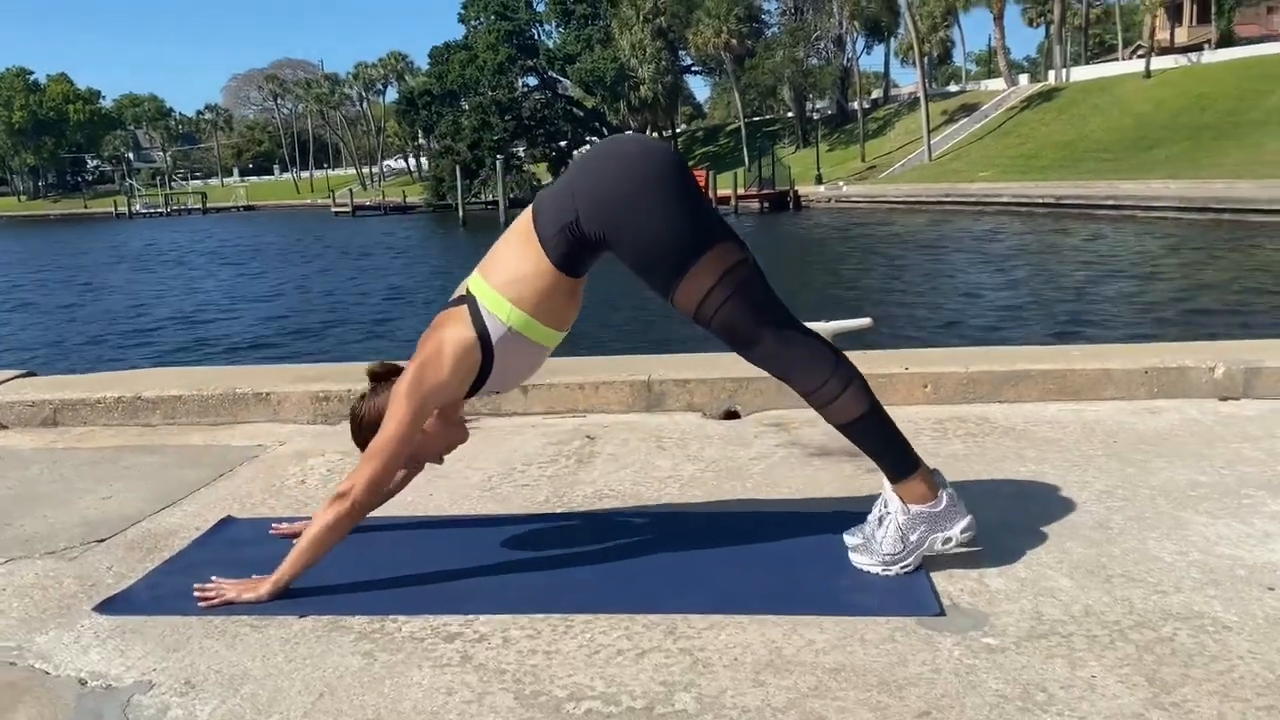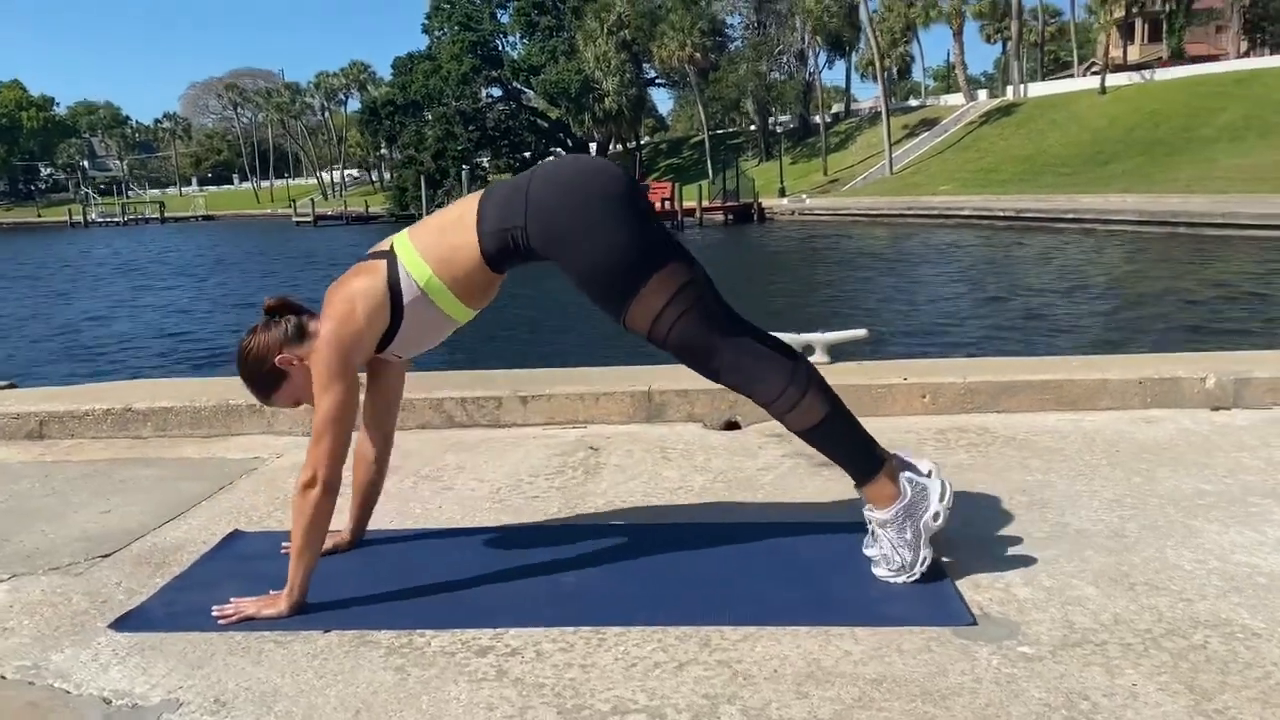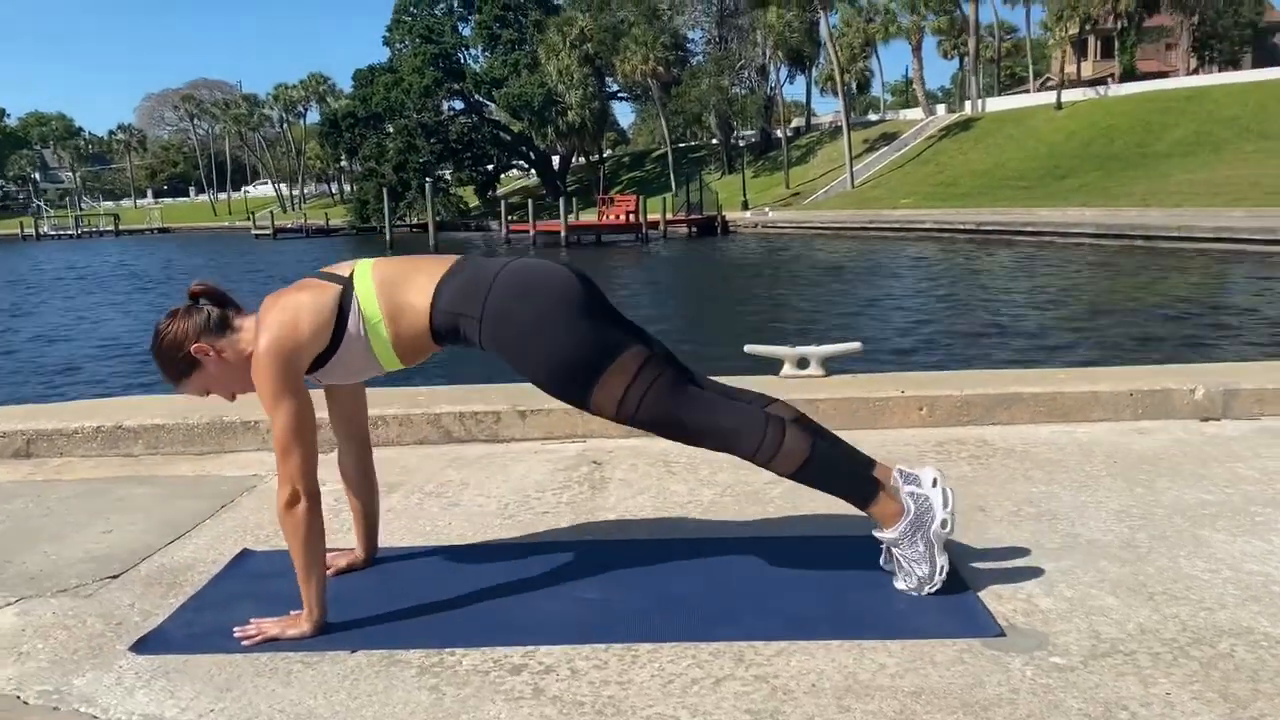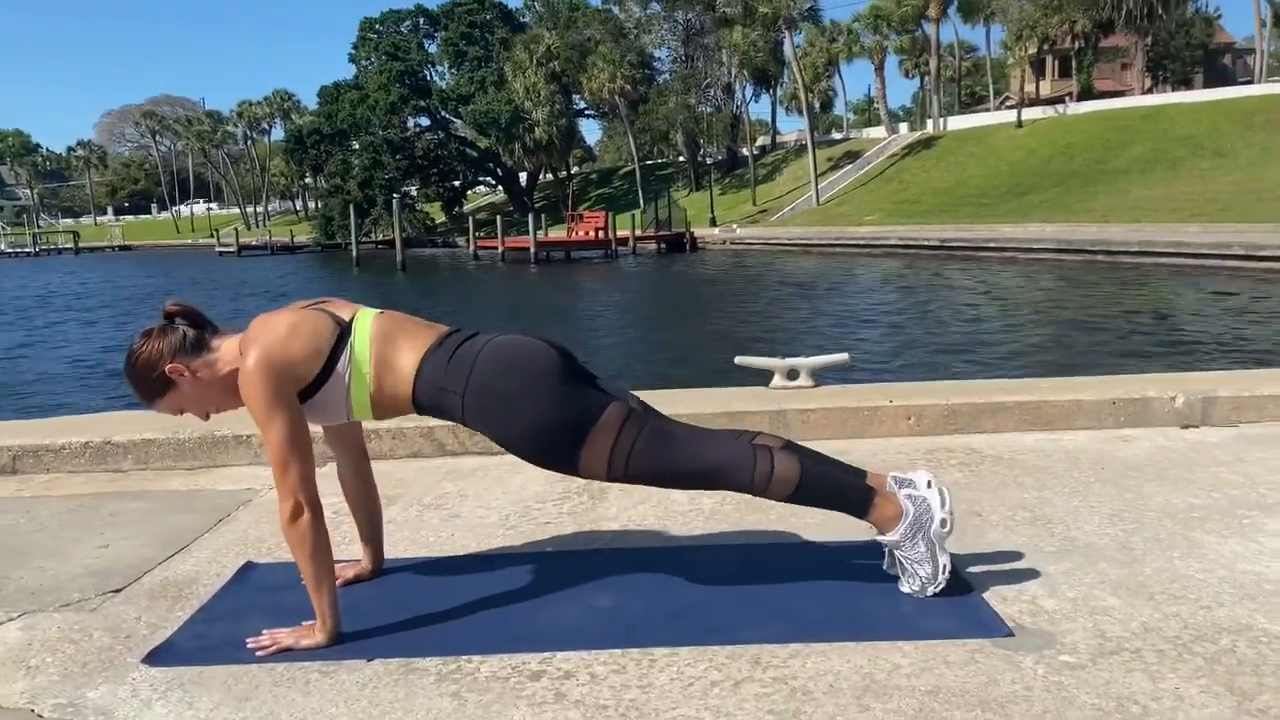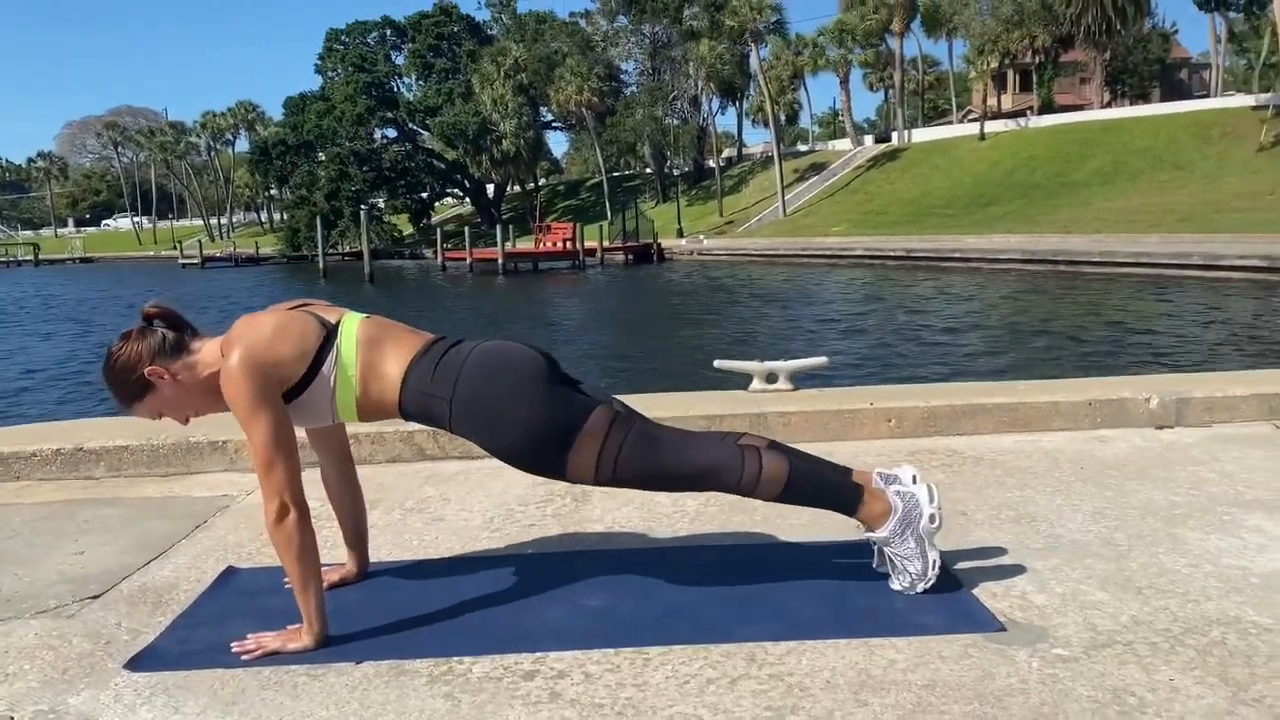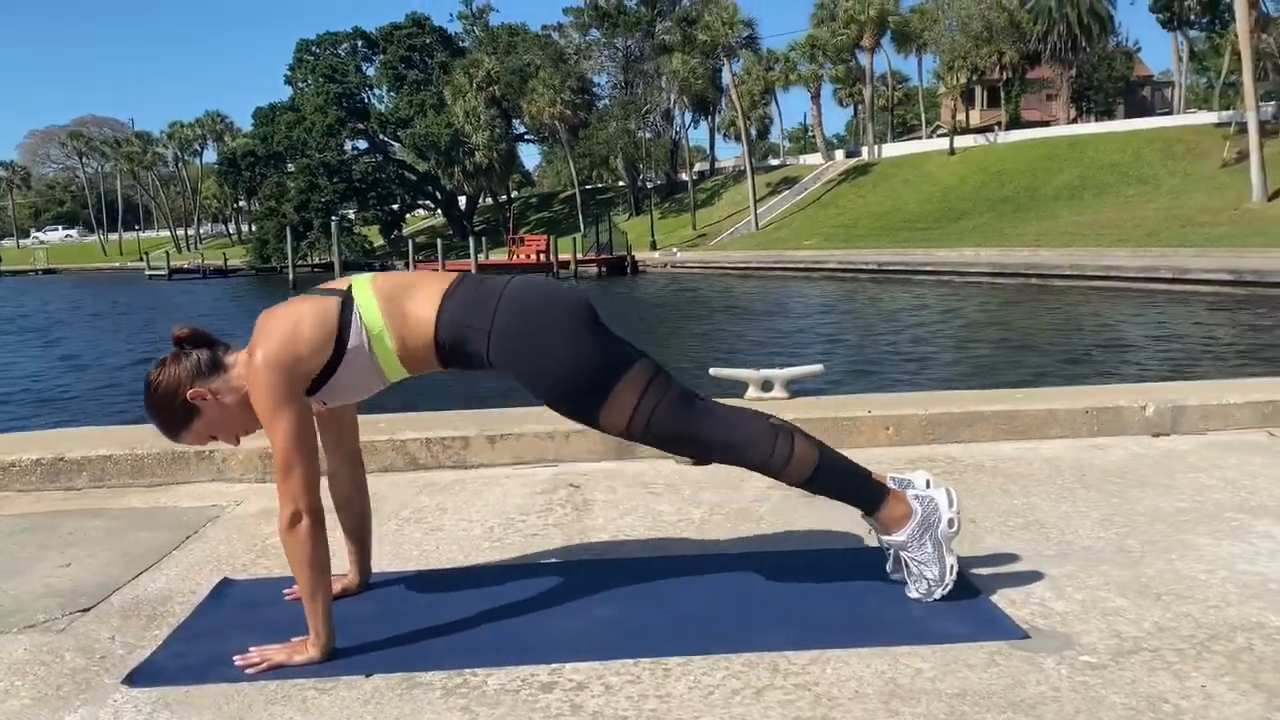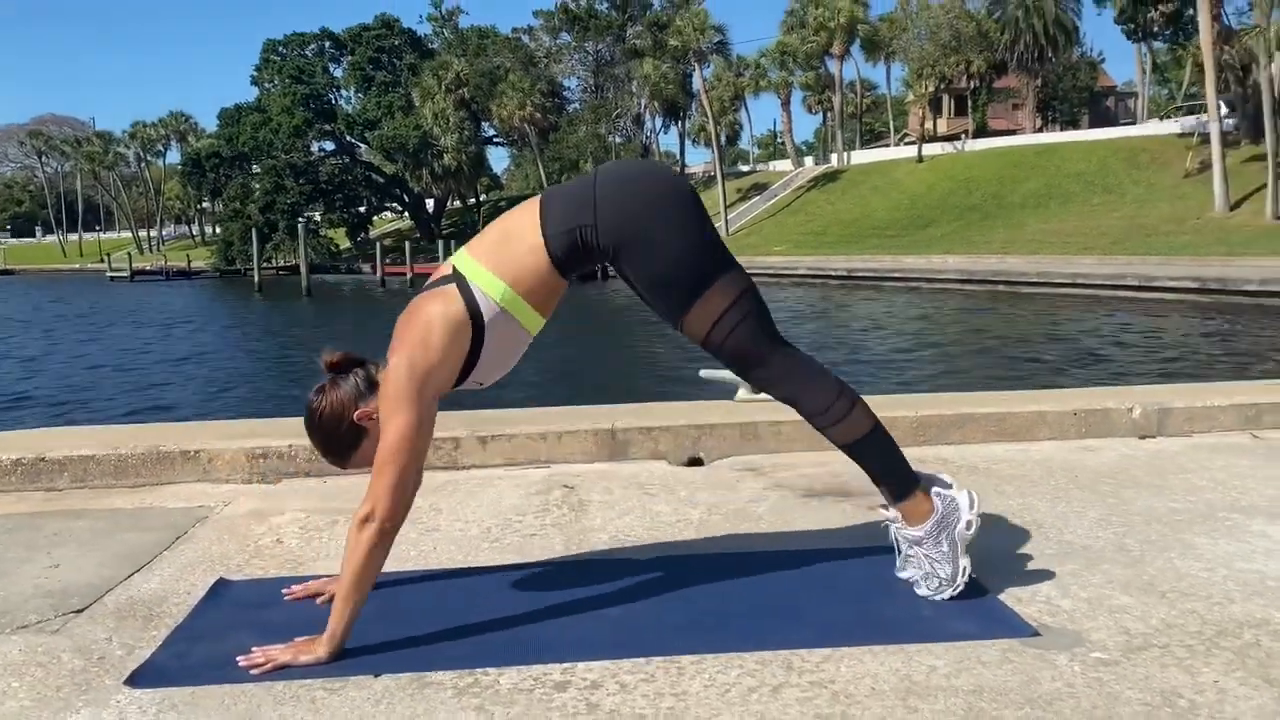
dt=0.4s
person 1, frame 1
left shoulder: (430, 376)
right shoulder: (442, 364)
left elbow: (355, 492)
right elbow: (374, 486)
left wrist: (269, 584)
right wrist: (334, 517)
left hip: (618, 193)
right hip: (621, 182)
left knee: (767, 335)
right knee: (767, 333)
left ankle: (923, 498)
right ankle: (911, 488)
person 1, frame 2
left shoulder: (338, 326)
right shoulder: (374, 321)
left elbow: (318, 475)
right elbow: (375, 434)
left wrist: (288, 594)
right wrist: (352, 530)
left hip: (565, 209)
right hip: (571, 197)
left knee: (720, 351)
right knee: (728, 340)
left ankle: (891, 492)
right ankle: (890, 478)
person 1, frame 3
left shoulder: (272, 343)
right shoulder: (309, 327)
left elbow: (295, 490)
right elbow: (353, 444)
left wrist: (310, 612)
right wrist: (366, 547)
left hip: (516, 309)
right hip: (526, 290)
left knee: (695, 414)
right knee: (701, 397)
left ankle: (894, 504)
right ankle: (893, 485)
person 1, frame 4
left shoulder: (259, 365)
right shoulder: (293, 340)
left elbow: (297, 504)
right elbow: (350, 452)
left wrist: (323, 623)
right wrist: (372, 557)
left hip: (501, 389)
right hip: (513, 366)
left knee: (691, 458)
right knee: (690, 445)
left ankle: (894, 507)
right ankle: (888, 488)
person 1, frame 5
left shoulder: (241, 365)
right shoulder: (279, 337)
left elbow: (283, 504)
right elbow: (333, 453)
left wrist: (310, 626)
right wrist: (356, 560)
left hip: (489, 398)
right hip: (496, 371)
left knee: (679, 462)
right knee: (676, 450)
left ankle: (882, 505)
right ankle: (873, 487)
person 1, frame 6
left shoulder: (268, 365)
right shoulder: (302, 351)
left elbow: (299, 508)
right elbow: (343, 463)
left wrist: (316, 636)
right wrist: (357, 571)
left hip: (522, 324)
right hip: (521, 314)
left knee: (699, 427)
right knee: (698, 424)
left ankle: (900, 510)
right ankle: (891, 494)
person 1, frame 7
left shoulder: (410, 373)
right shoulder: (411, 361)
left elbow: (377, 512)
right elbow: (400, 495)
left wrist: (328, 641)
right wrist: (352, 576)
left hip: (627, 212)
right hip: (619, 206)
left knee: (767, 360)
right knee: (763, 360)
left ankle: (924, 510)
right ankle: (912, 501)
